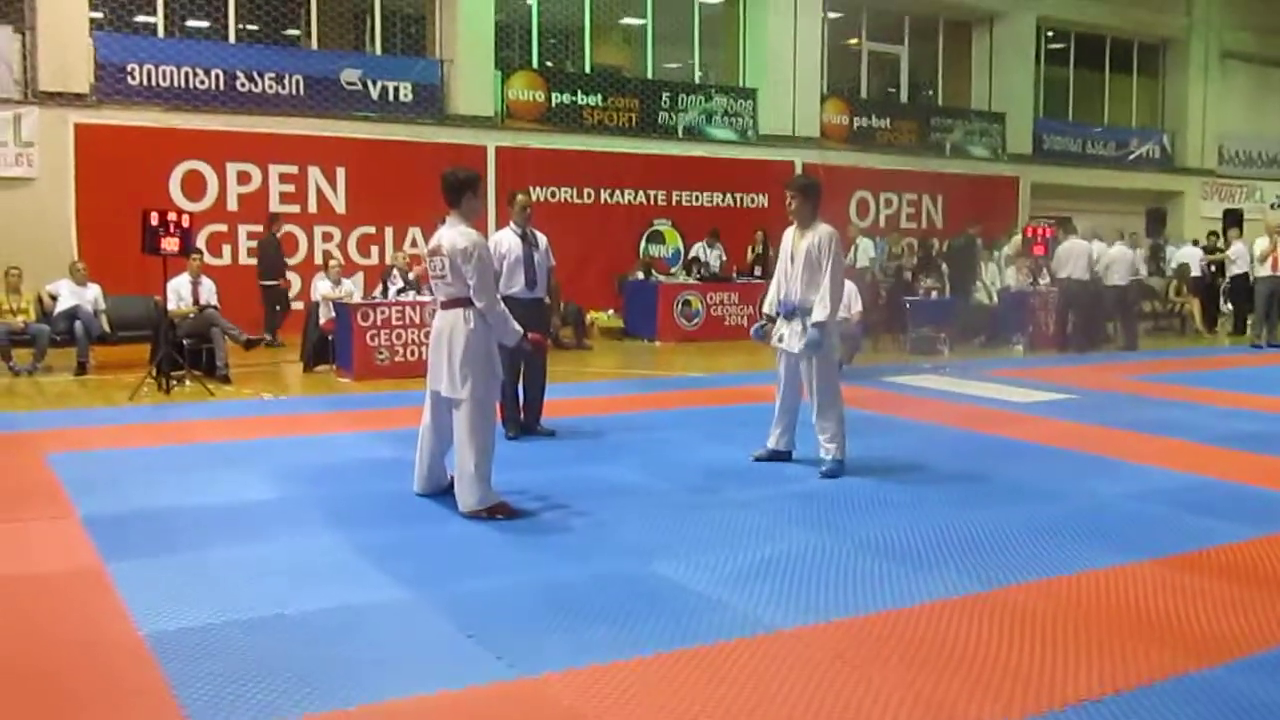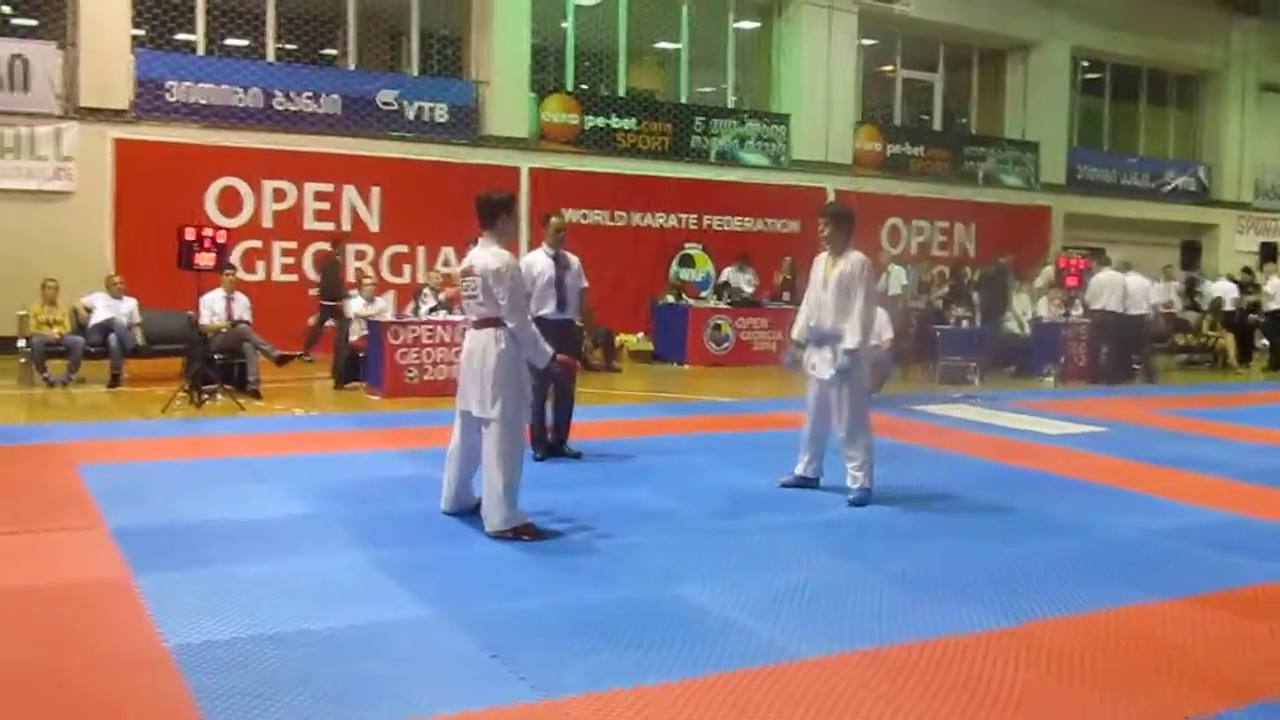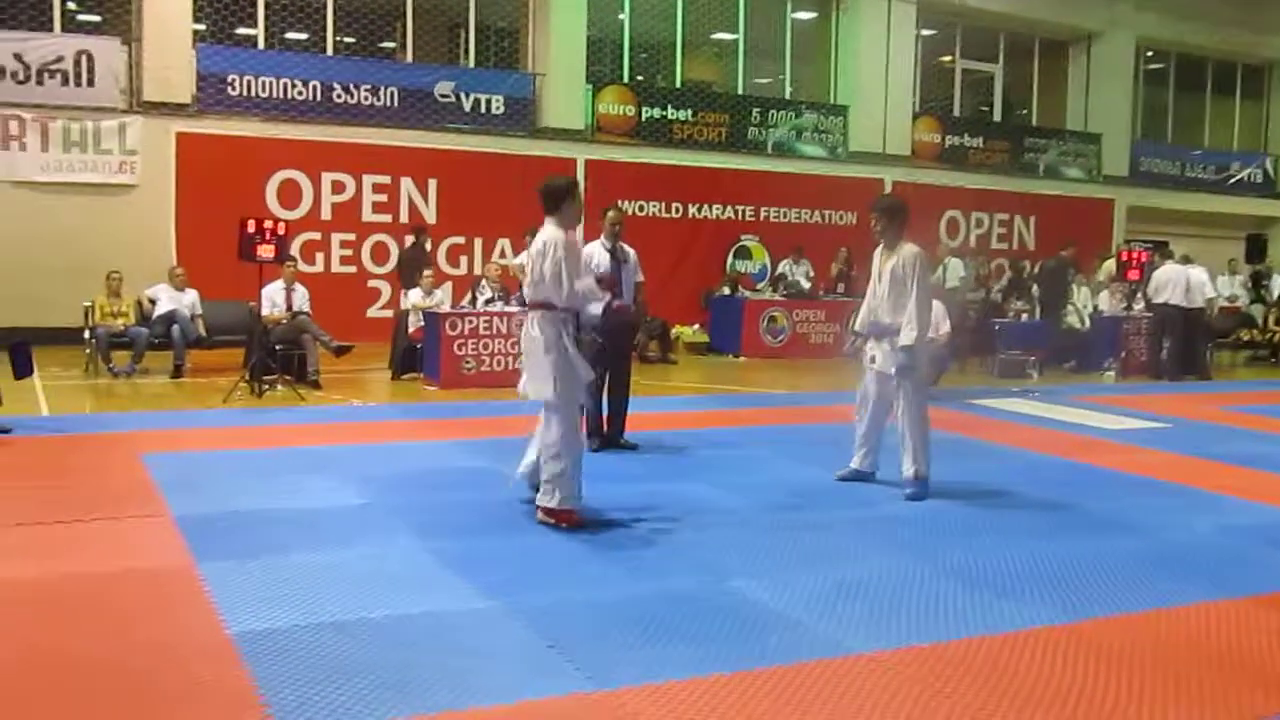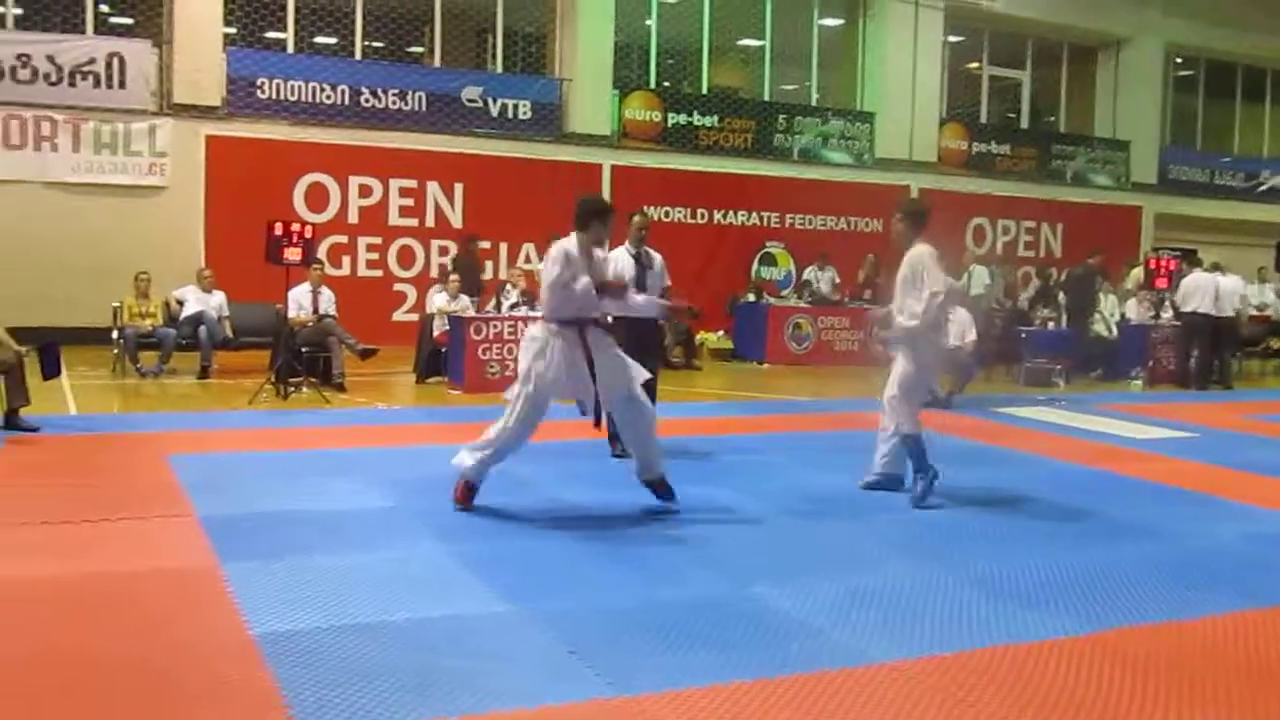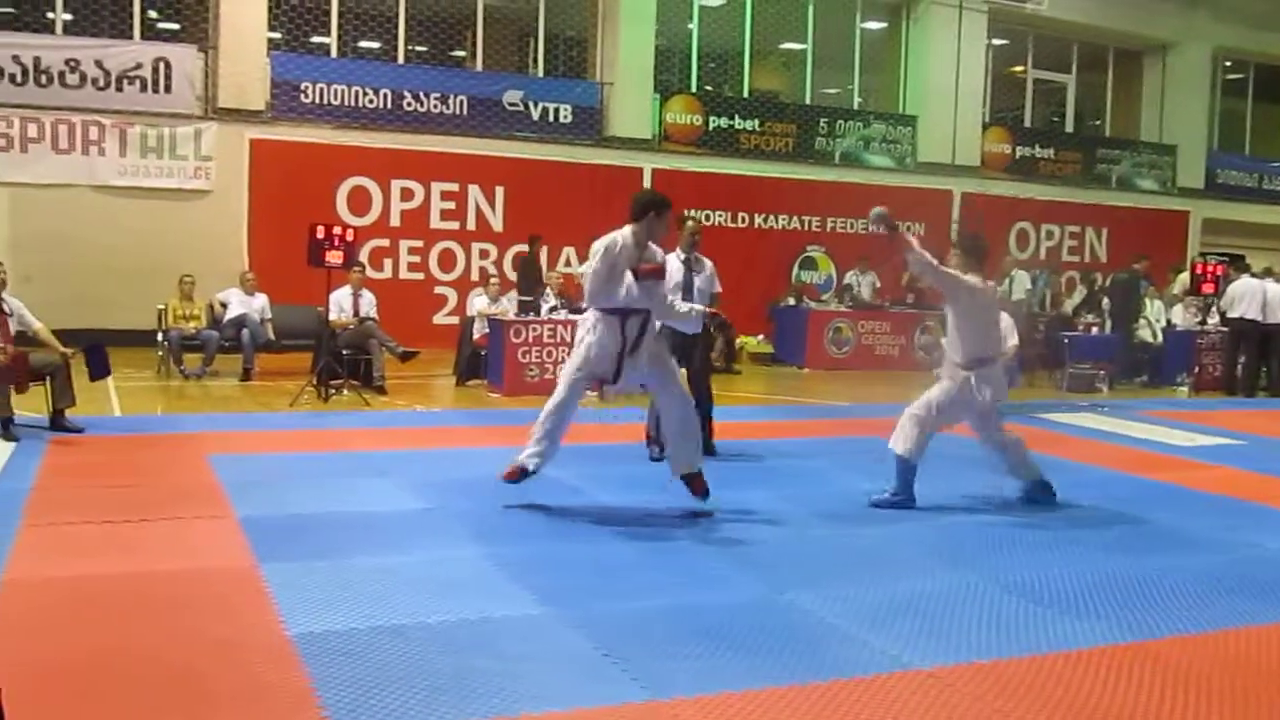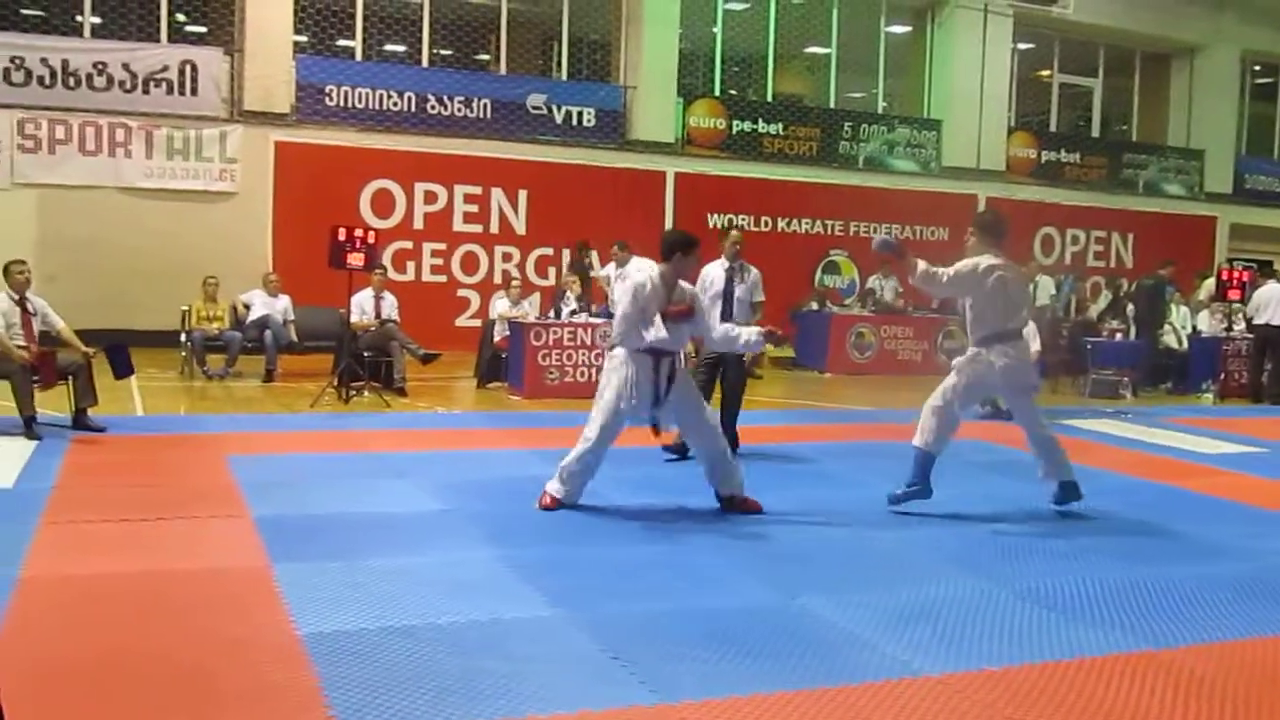
dt=0.3s
person 1, frame 1
left shoulder: (437, 238)
right shoulder: (471, 241)
right elbow: (486, 299)
right wrist: (518, 336)
left hip: (444, 324)
right hip: (469, 329)
left knee: (440, 407)
right knee: (474, 412)
left ankle: (430, 478)
right ankle: (476, 498)
person 1, frame 2
left shoulder: (470, 259)
right shoulder: (503, 261)
right elbow: (518, 319)
right wrist: (548, 358)
left hip: (475, 343)
right hip: (499, 348)
left knee: (470, 427)
right knee: (503, 433)
left ankle: (457, 497)
right ankle: (502, 519)
person 1, frame 3
left shoulder: (557, 237)
right shoulder: (557, 241)
right elbow: (563, 293)
left wrist: (605, 300)
right wrist: (606, 301)
left hip: (555, 330)
right hip: (549, 332)
left knee: (561, 410)
right knee: (564, 416)
left ankle: (535, 469)
right ankle: (553, 502)
person 1, frame 4
left shoulder: (598, 258)
right shoulder: (562, 253)
left elbow: (621, 299)
right elbow: (552, 301)
left wrist: (663, 305)
right wrist: (595, 289)
left hip: (589, 342)
right hip: (553, 341)
left knee: (634, 405)
right knee: (523, 415)
left ankle: (651, 473)
right ankle: (471, 473)
person 1, frame 5
left shoulder: (655, 256)
right shoulder: (610, 246)
left elbow: (661, 305)
right elbow: (593, 293)
left wrist: (699, 314)
right wrist: (635, 279)
left hip: (640, 334)
right hip: (602, 330)
left knee: (677, 397)
right knee: (566, 396)
left ankle: (688, 468)
right ankle: (529, 460)
person 1, frame 6
left shoulder: (687, 294)
right shoulder: (637, 286)
left elbow: (714, 333)
right elbow: (623, 335)
left wrist: (759, 336)
right wrist: (665, 320)
left hip: (667, 370)
right hip: (630, 367)
left knee: (705, 432)
right knee: (599, 432)
left ankle: (730, 493)
right ankle: (560, 490)
person 2, frame 1
left shoulder: (827, 235)
right shoulder: (788, 234)
left elbow: (832, 284)
left wrist: (820, 324)
right wrist: (768, 316)
left hip: (812, 324)
right hip: (788, 323)
left knee: (823, 391)
right knee: (786, 388)
left ankle: (833, 454)
right ankle: (780, 445)
person 2, frame 2
left shoulder: (859, 263)
right shoulder: (820, 260)
left elbow: (863, 312)
left wrist: (851, 351)
right wrist: (798, 342)
left hip: (844, 351)
right hip: (819, 349)
left knee: (851, 419)
right knee: (815, 413)
left ankle: (861, 482)
right ankle: (808, 471)
person 2, frame 3
left shoulder: (913, 256)
right shoulder: (879, 253)
left elbow: (920, 305)
left wrist: (908, 346)
right wrist: (862, 331)
left hip: (901, 345)
right hip: (878, 343)
left knee: (911, 411)
right knee: (870, 406)
left ankle: (917, 476)
right ankle: (864, 464)
person 2, frame 4
left shoulder: (923, 255)
right shoulder: (914, 255)
left elbow: (943, 292)
left wrist: (906, 324)
right wrist: (891, 315)
left hip: (919, 342)
right hip: (907, 341)
left knee: (898, 400)
right knee: (894, 405)
left ankle: (922, 470)
right ankle: (889, 471)
person 2, frame 5
left shoulder: (964, 286)
right shoulder: (988, 291)
left elbow: (930, 269)
left wrist: (898, 235)
left hip: (968, 379)
right hip: (989, 377)
left knee: (915, 420)
right knee: (994, 436)
left ankle: (903, 490)
right ankle: (1038, 485)
person 2, frame 6
left shoulder: (977, 268)
right shoulder: (1016, 273)
left elbow: (939, 281)
right elbow: (1023, 313)
left wrist: (904, 257)
left hip: (987, 356)
right hip: (1016, 354)
left knee: (939, 408)
right knee: (1032, 421)
left ankle: (919, 481)
right ankle: (1065, 483)
person 3, frame 1
left shoulder: (541, 239)
right shoulder: (499, 239)
left elbow: (550, 277)
right elbow: (492, 278)
left wrist: (555, 310)
left hip: (537, 306)
right hip: (511, 306)
left knee: (537, 367)
right knee: (509, 368)
left ankle: (532, 420)
right ankle: (511, 422)
person 3, frame 2
left shoulder: (573, 261)
right shoulder: (531, 261)
left elbow: (581, 298)
left hip: (567, 328)
right hip: (542, 327)
left knee: (566, 388)
right knee: (539, 388)
left ankle: (559, 442)
right ankle: (539, 444)
person 3, frame 3
left shoulder: (630, 254)
right shoulder: (591, 253)
left elbow: (638, 291)
left wrist: (641, 325)
left hip: (624, 320)
right hip: (597, 320)
left knee: (621, 380)
right knee: (594, 380)
left ankle: (615, 434)
right ankle: (595, 434)
person 3, frame 4
left shoulder: (656, 259)
right shoulder: (615, 258)
left elbow: (665, 295)
left hip: (650, 326)
right hip: (624, 324)
left knee: (648, 385)
right ankle: (618, 440)
person 3, frame 5
left shoulder: (707, 266)
right shoulder: (666, 263)
left elbow: (714, 302)
left hip: (699, 333)
right hip: (672, 331)
left knee: (702, 389)
left ankle: (705, 439)
right ankle: (655, 442)
person 3, frame 6
left shoulder: (752, 274)
right shoulder: (709, 271)
left elbow: (757, 312)
left knee: (733, 394)
right knee: (699, 388)
left ankle: (728, 442)
right ankle: (683, 440)
